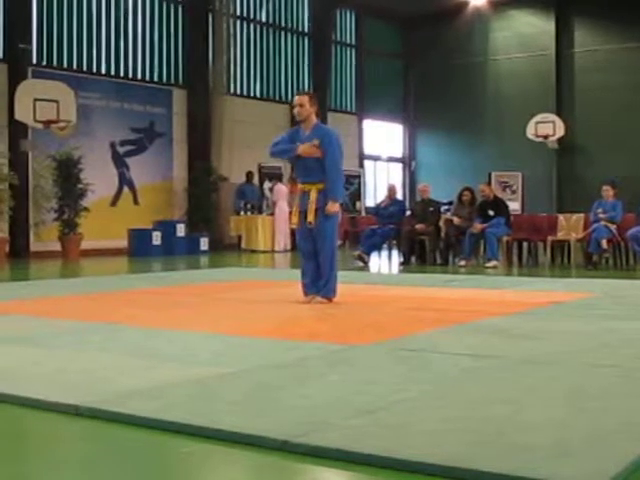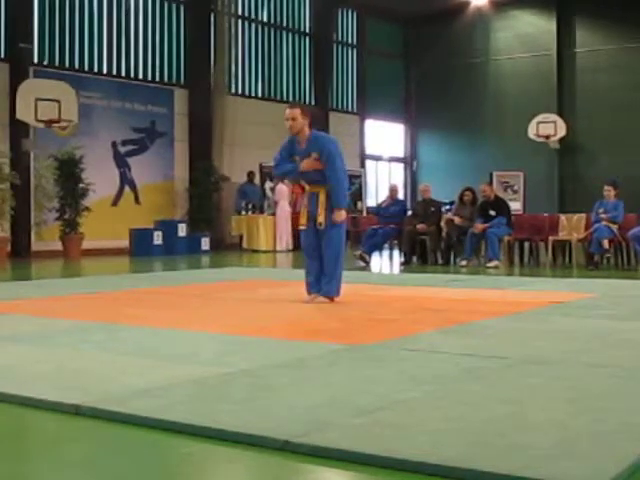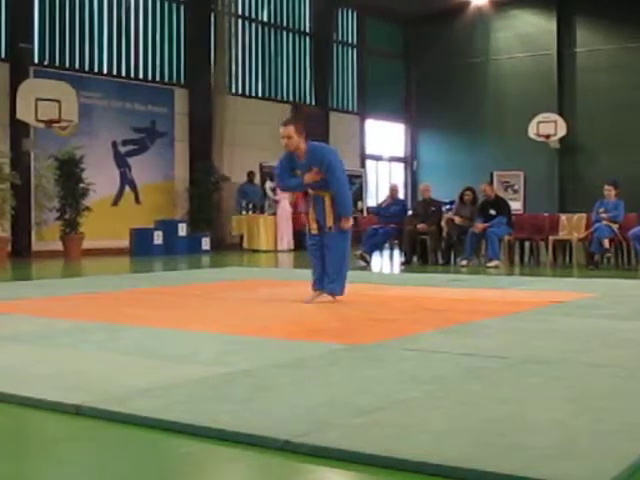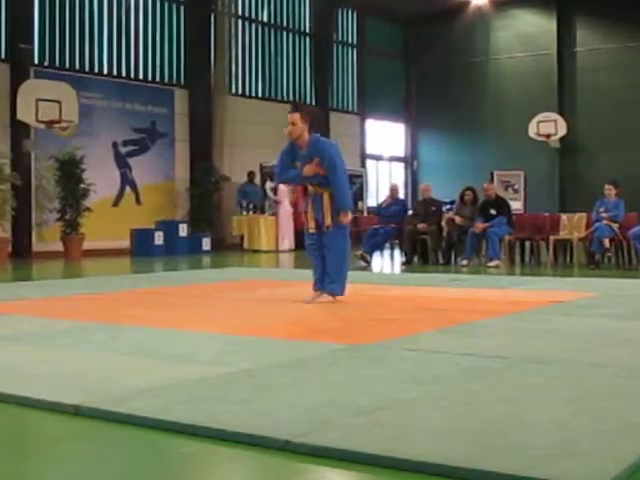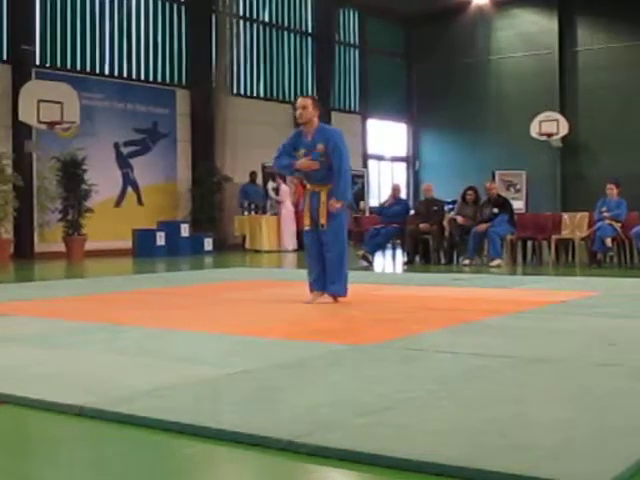
dt=0.2s
person 1, frame 1
left shoulder: (327, 135)
right shoulder: (293, 134)
left elbow: (334, 169)
right elbow: (274, 150)
left wrist: (335, 199)
right wrist: (297, 150)
left hip: (323, 196)
right hip: (303, 196)
left knee: (325, 246)
right knee: (305, 246)
left ankle: (326, 292)
right ankle: (311, 290)
person 1, frame 2
left shoulder: (325, 143)
right shoulder: (290, 144)
left elbow: (337, 176)
right elbow: (278, 170)
left wrist: (340, 207)
right wrist: (300, 167)
left hip: (330, 197)
right hip: (311, 196)
left knee: (332, 245)
right knee: (309, 245)
left ankle: (328, 291)
right ankle: (314, 288)
person 1, frame 3
left shoulder: (324, 154)
right shoulder: (288, 158)
left elbow: (340, 186)
right elbow: (282, 182)
left wrist: (346, 215)
right wrist: (304, 180)
left hip: (335, 200)
right hip: (316, 200)
left knee: (336, 244)
right knee: (315, 244)
left ankle: (331, 289)
right ankle: (319, 287)
person 1, frame 4
left shoulder: (325, 147)
right shoulder: (290, 150)
left elbow: (340, 180)
right elbow: (280, 175)
left wrist: (345, 210)
right wrist: (303, 172)
left hip: (334, 198)
right hip: (315, 199)
left knee: (335, 243)
right knee: (314, 243)
left ankle: (332, 289)
right ankle: (320, 287)
person 1, frame 5
left shoulder: (332, 134)
right shoulder: (296, 137)
left elbow: (343, 168)
right elbow: (278, 161)
left wrist: (340, 197)
right wrist: (295, 164)
left hip: (332, 195)
right hip: (312, 196)
left knee: (334, 243)
right knee: (312, 243)
left ankle: (334, 290)
right ankle: (318, 288)
